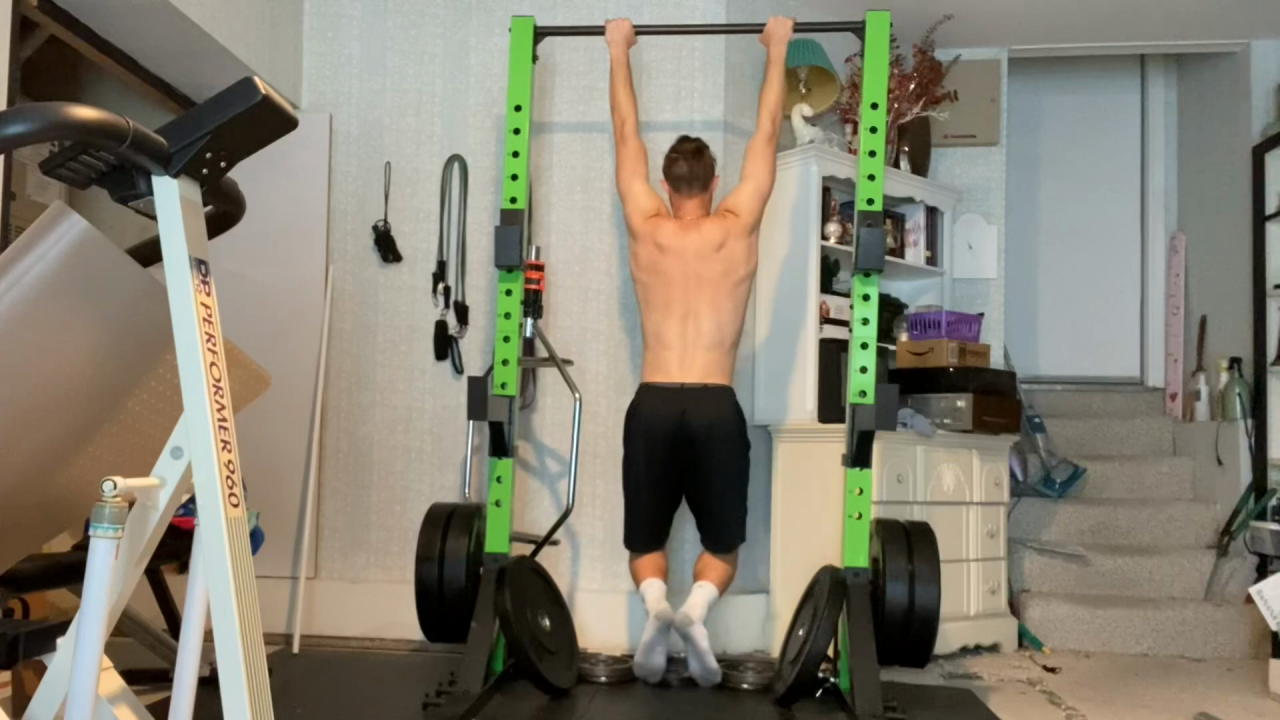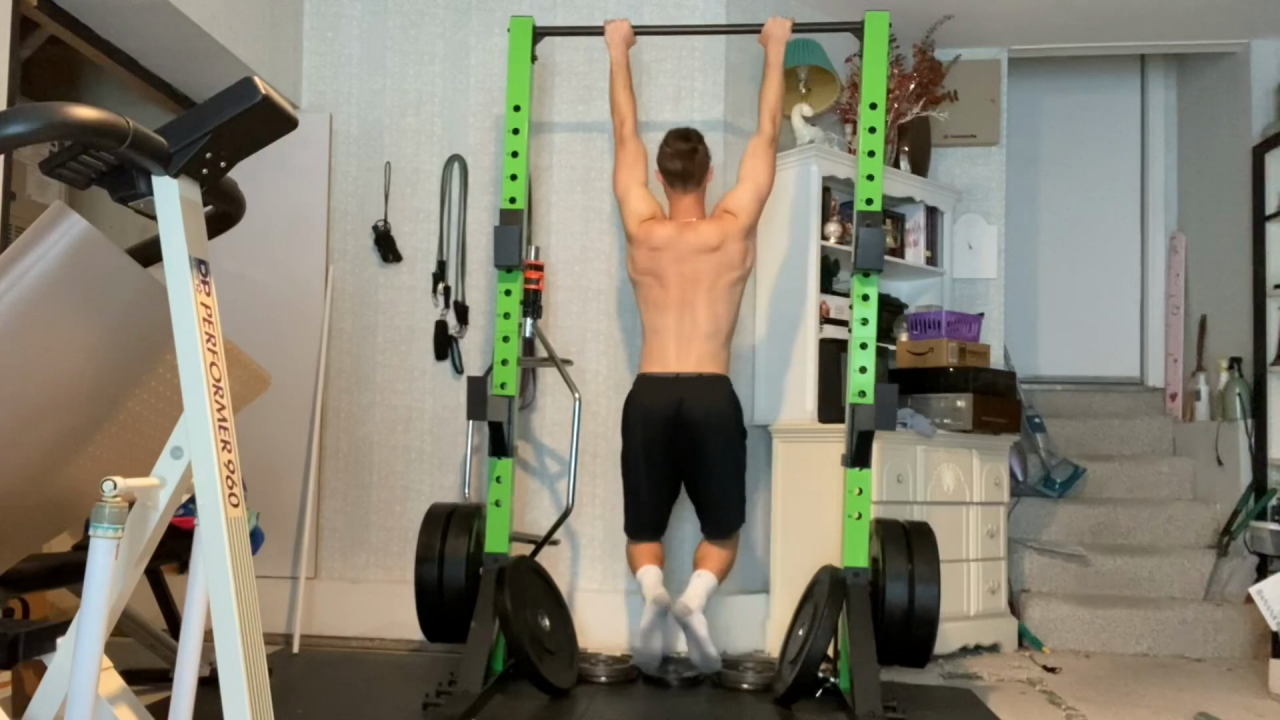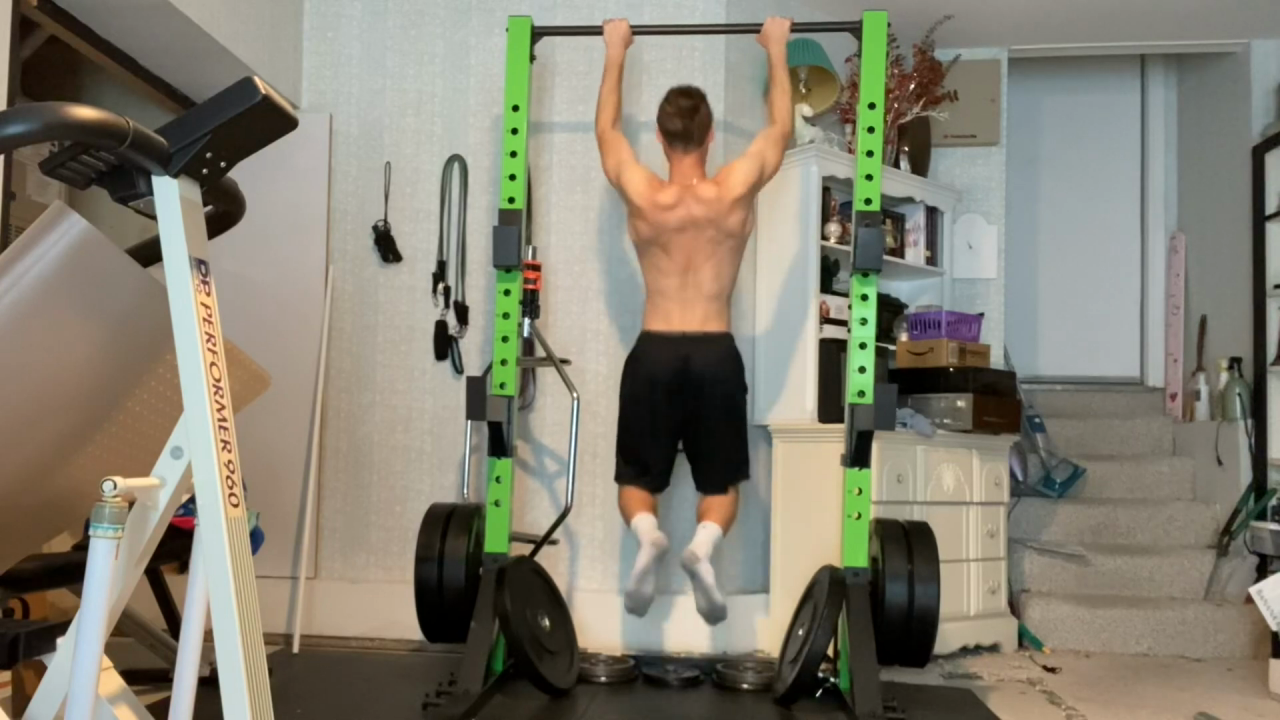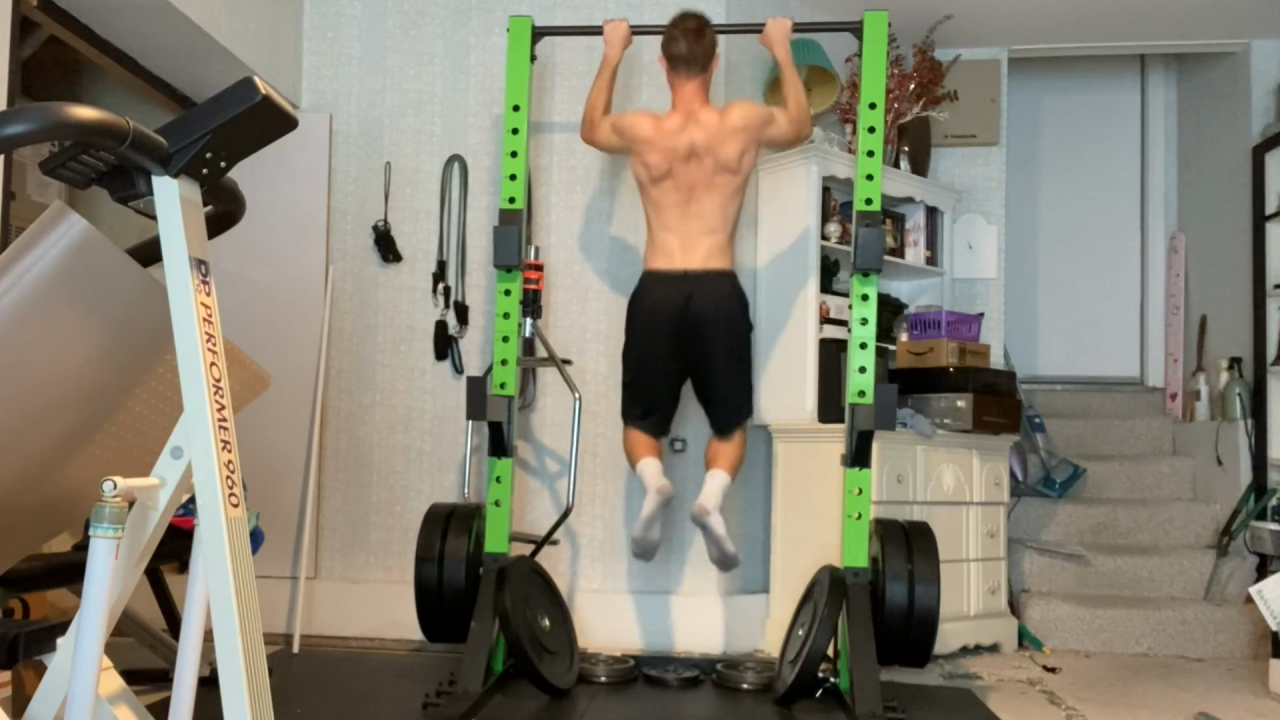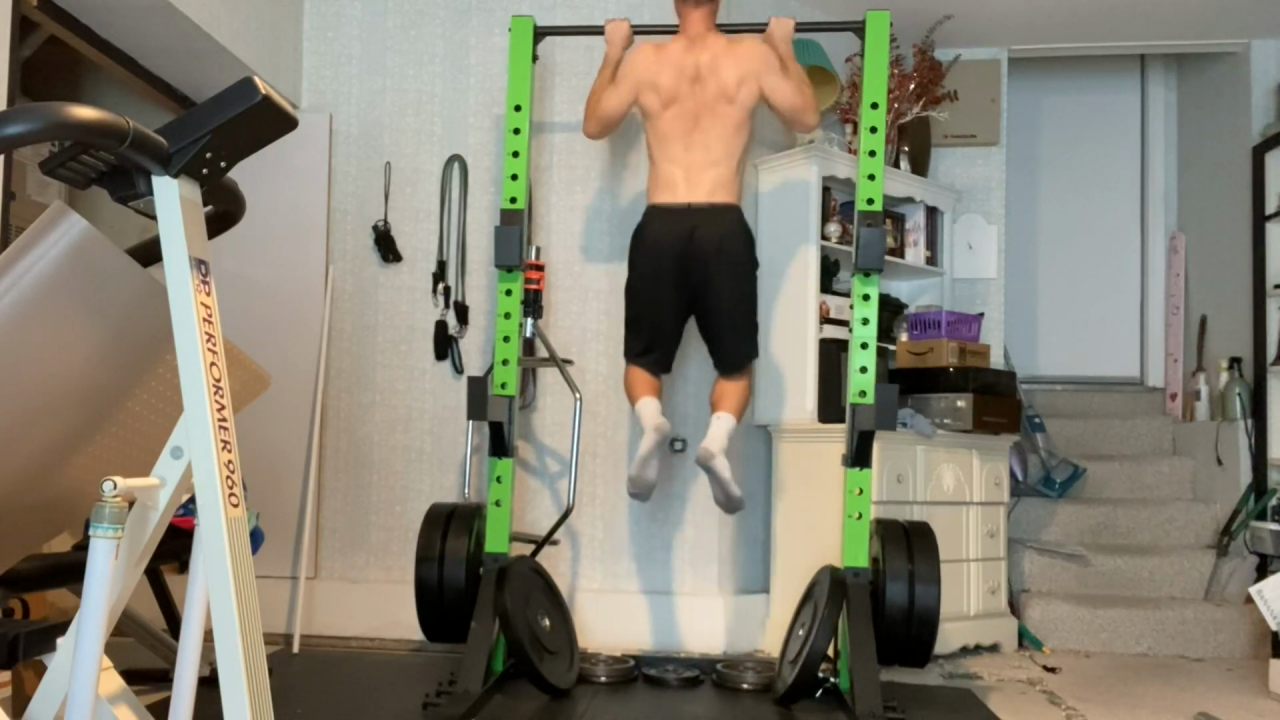
dt=0.3s
person 1, frame 1
left shoulder: (646, 231)
right shoulder: (738, 230)
left elbow: (626, 133)
right elbow: (766, 133)
left wrist: (619, 51)
right wrist: (776, 51)
left hip: (652, 408)
right hip: (716, 410)
left knee: (646, 542)
right knee: (722, 546)
left ankle: (657, 604)
right ankle: (696, 607)
person 1, frame 2
left shoulder: (640, 230)
right shoulder: (734, 228)
left elbow: (626, 136)
right elbow: (765, 136)
left wrist: (618, 51)
right wrist: (775, 51)
left hip: (650, 397)
right hip: (713, 399)
left knee: (643, 532)
right knee: (722, 533)
left ankle: (652, 590)
right ankle: (695, 596)
person 1, frame 3
left shoulder: (641, 198)
right shoulder: (735, 195)
left elbow: (606, 128)
right elbow: (779, 128)
left wrist: (615, 52)
right wrist: (776, 51)
left hip: (653, 355)
right hip: (715, 356)
left knee: (635, 481)
right knee: (720, 484)
left ankle: (648, 536)
right ankle: (702, 547)
person 1, frame 4
left shoulder: (639, 130)
right shoulder: (744, 123)
left elbow: (589, 128)
right elbow: (801, 125)
left wrist: (612, 56)
right wrist: (783, 52)
left hip: (657, 293)
right hip: (718, 294)
left knee: (641, 421)
right knee: (729, 424)
left ankle: (653, 481)
right ankle: (711, 497)
person 1, frame 5
left shoulder: (644, 61)
right shoulder: (751, 56)
left elbow: (593, 126)
right elbow: (808, 118)
left wrist: (613, 53)
right wrist: (784, 49)
left hip: (660, 229)
right hip: (723, 229)
left knee: (642, 361)
right knee: (734, 366)
left ankle: (651, 422)
right ankle: (716, 439)
